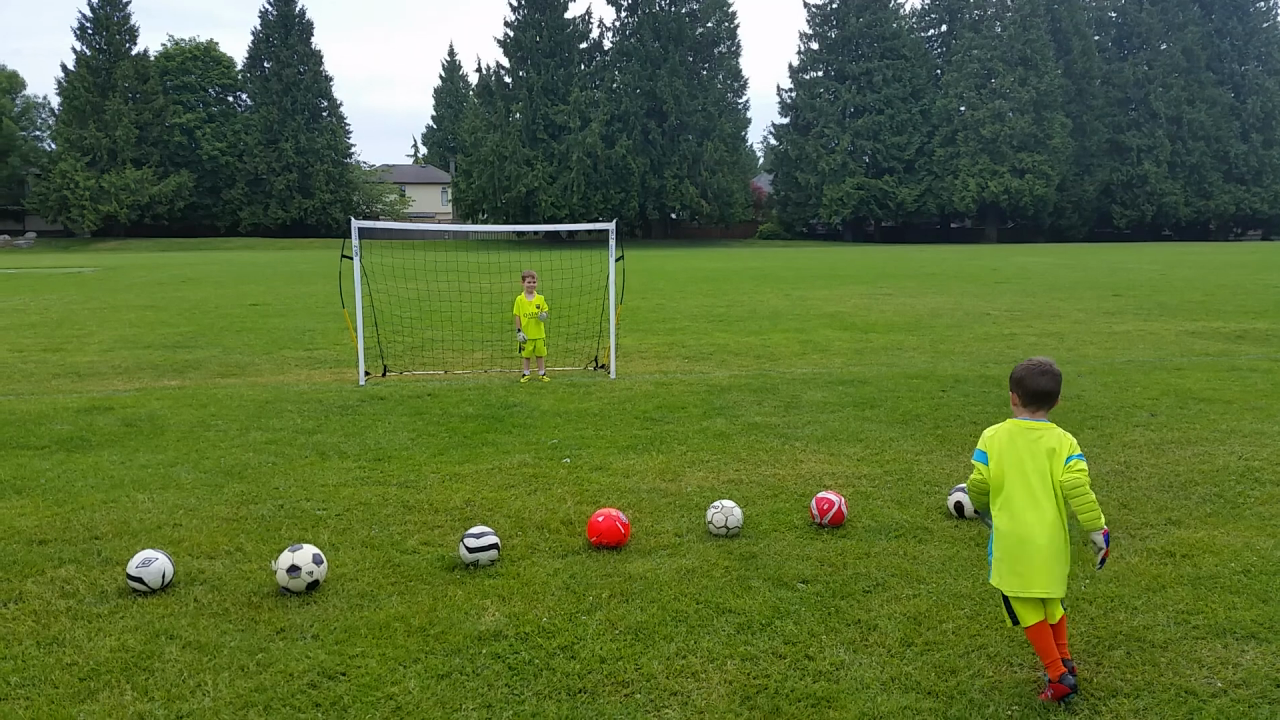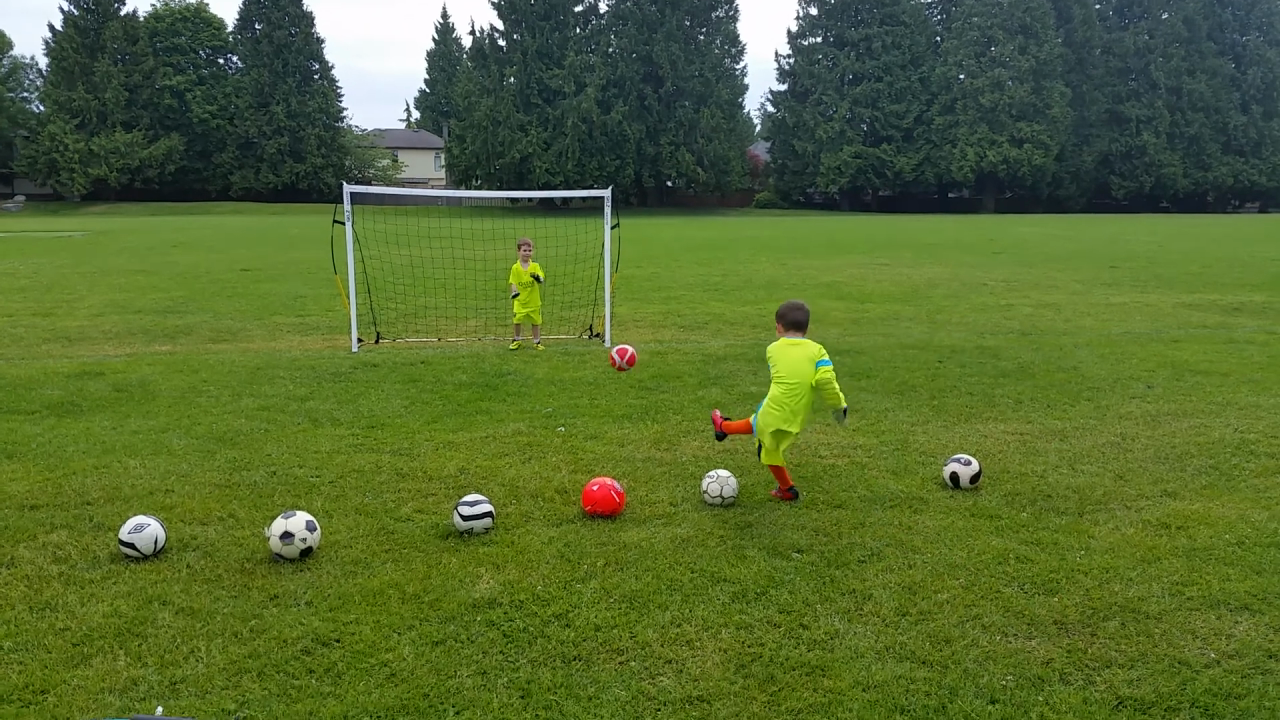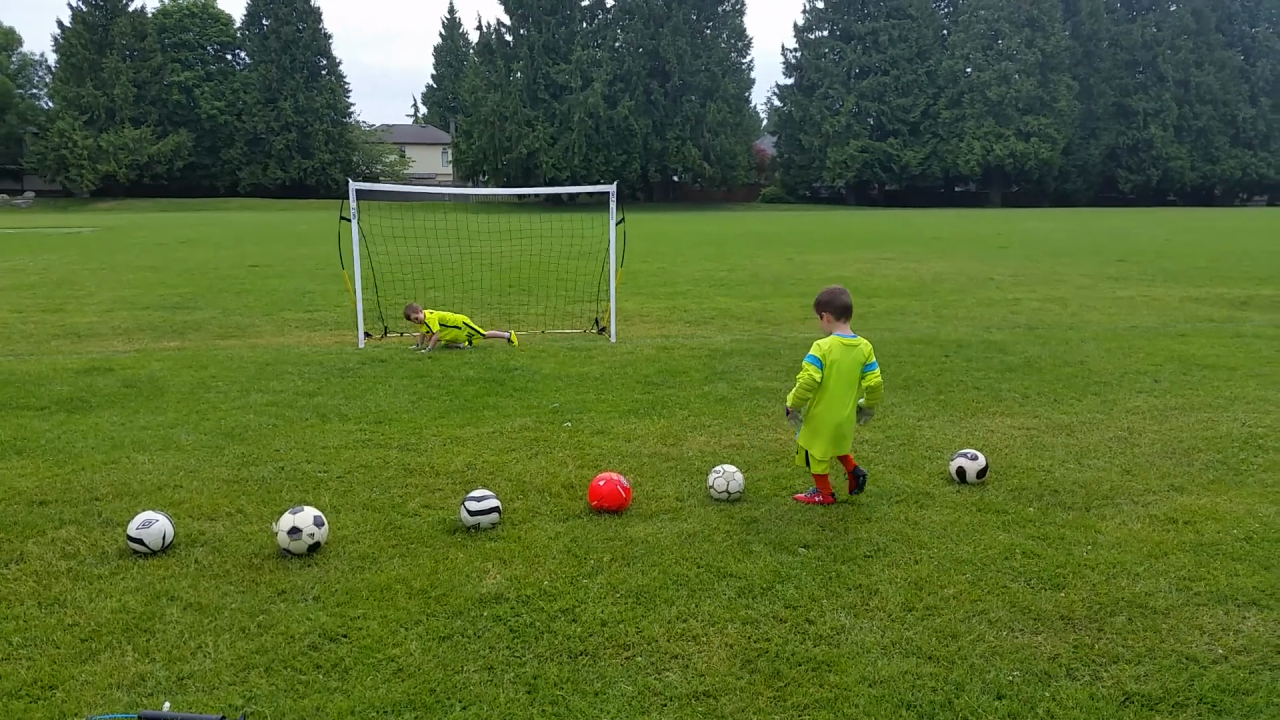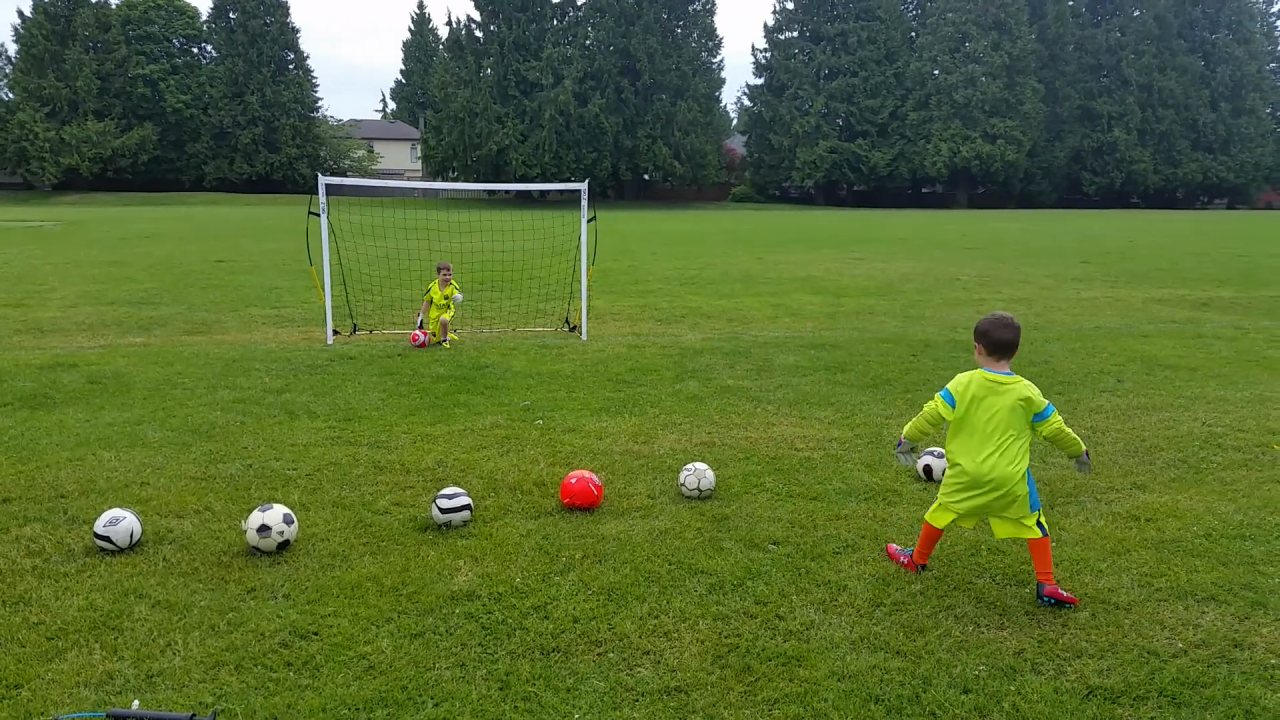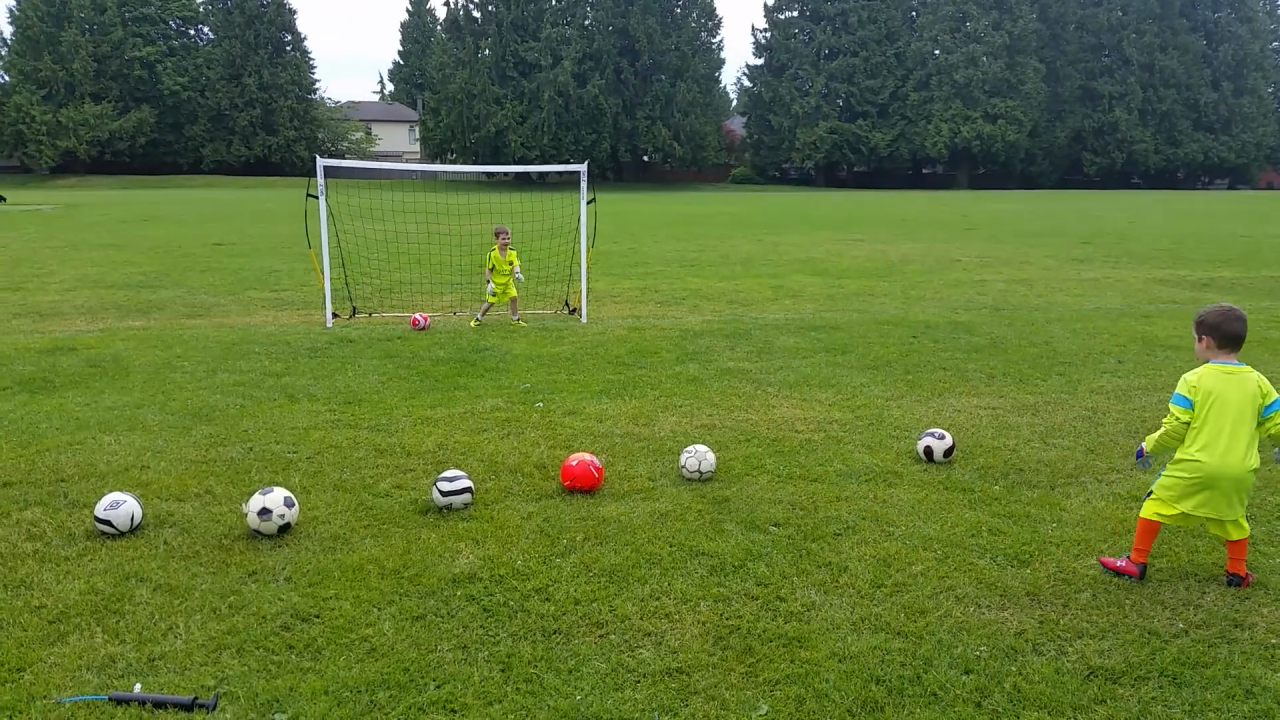
dt=1s
person 1, frame 1
left shoulder: (994, 437)
right shoulder: (1064, 441)
left elbow: (980, 484)
right elbow: (1079, 490)
left wrist: (984, 510)
right wrist: (1099, 533)
left hip: (1013, 542)
right hip: (1053, 541)
left knee: (1030, 613)
right knee: (1052, 601)
left ankle: (1059, 676)
right ankle: (1061, 664)
person 1, frame 2
left shoulder: (773, 349)
right shoulder: (817, 351)
right elbow: (827, 380)
right wrist: (839, 406)
left hip: (774, 410)
right hip: (794, 416)
left knee: (772, 453)
right knee: (757, 425)
left ankle: (787, 489)
person 1, frame 3
left shoulder: (822, 347)
right shoulder: (864, 347)
left elbow: (807, 382)
right elbow: (874, 384)
left wrist: (792, 404)
right wrist: (868, 407)
left hip: (820, 418)
right hip: (846, 416)
left knee: (816, 455)
right knee: (834, 445)
left ankle: (824, 493)
right ankle: (853, 470)
person 1, frame 4
left shoulder: (963, 383)
right shoulder: (1027, 391)
left elbow: (932, 414)
right elbow: (1054, 428)
left wrist: (907, 438)
right wrist: (1079, 451)
left hip: (967, 473)
right hip: (1008, 477)
left knee: (943, 510)
right knee: (1030, 522)
left ankle: (915, 559)
right ankle: (1047, 587)
person 1, frame 5
left shoulder: (1194, 380)
left elbow: (1175, 428)
left wrist: (1149, 447)
left hip: (1194, 468)
right hip: (1239, 472)
left knee: (1156, 503)
right knee: (1234, 517)
left ankle: (1136, 563)
right ankle: (1237, 572)
